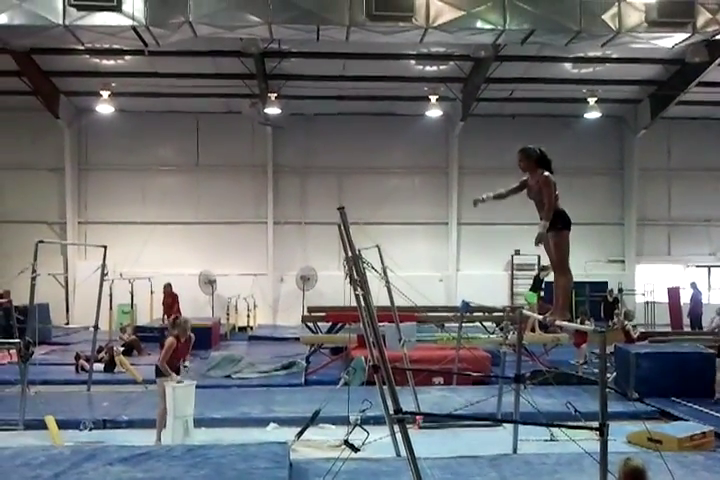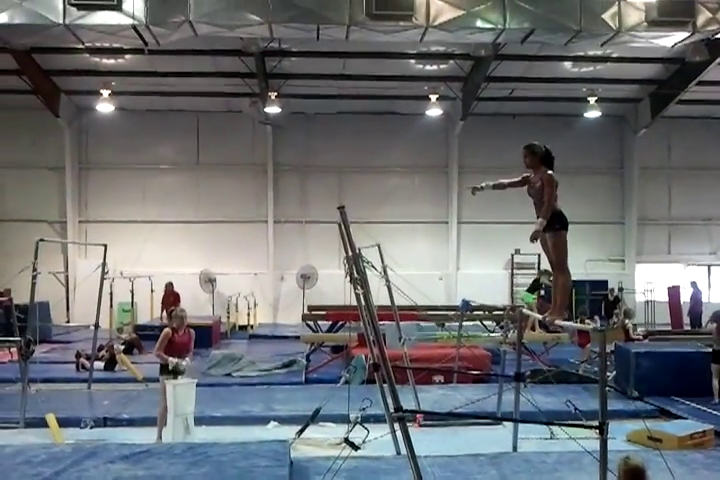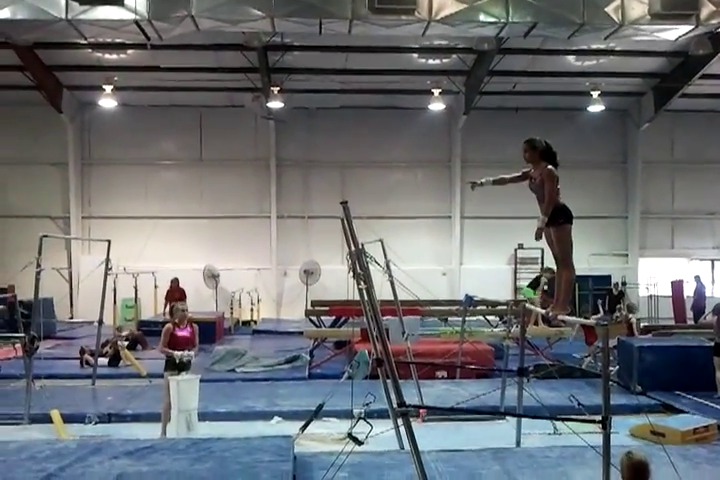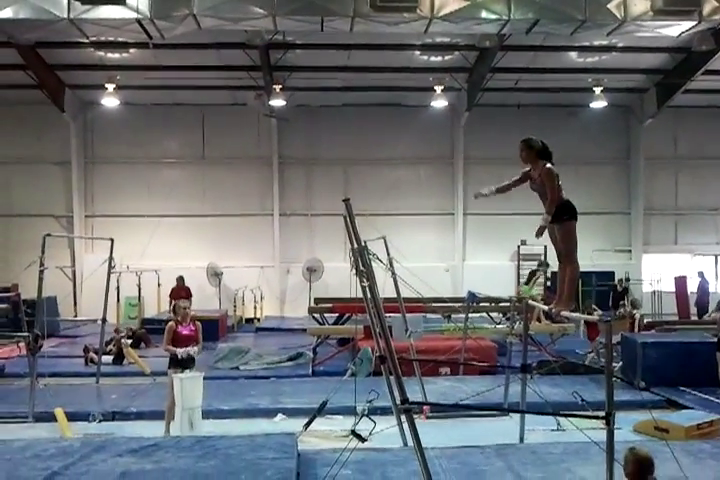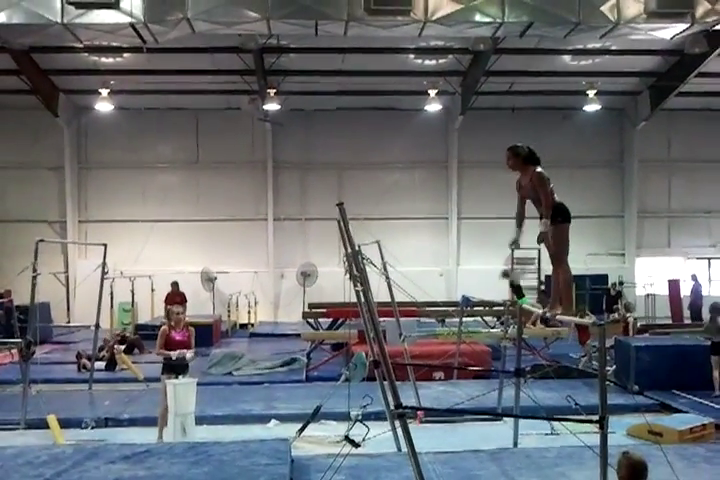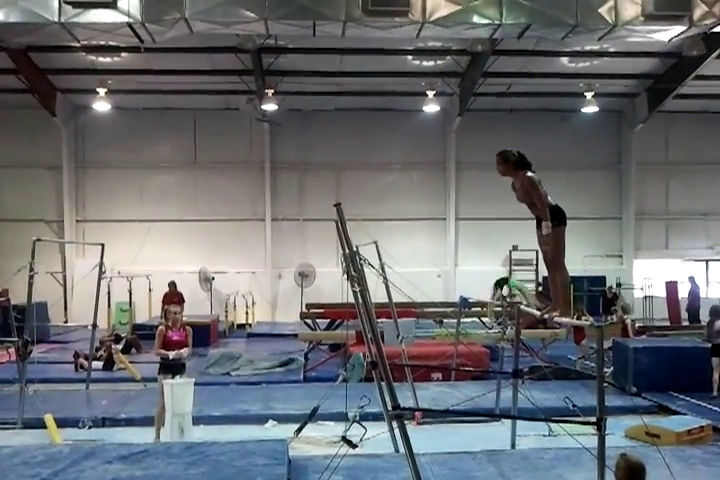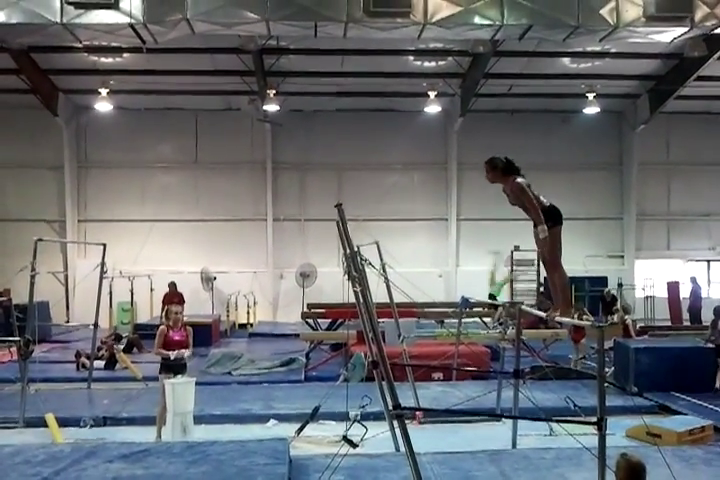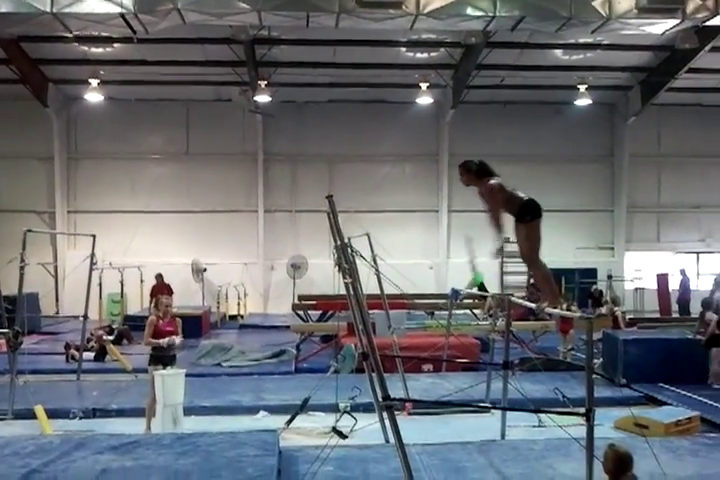
dt=0.2s
person 1, frame 1
left shoulder: (545, 178)
right shoulder: (527, 181)
left elbow: (550, 206)
right elbow: (507, 192)
left wrist: (541, 230)
right wrist: (485, 197)
left hip: (558, 221)
right hip: (548, 222)
left knee: (563, 267)
right knee: (557, 269)
left ankle: (564, 311)
right ankle: (557, 310)
person 1, frame 2
left shoulder: (548, 176)
right shoulder: (529, 178)
left elbow: (549, 204)
right elbow: (506, 183)
left wrist: (538, 227)
right wrist: (483, 187)
left hip: (555, 221)
right hip: (545, 223)
left knee: (561, 268)
right knee: (555, 268)
left ankle: (561, 310)
right ankle: (555, 309)
person 1, frame 3
left shoulder: (548, 171)
right shoulder: (530, 173)
left elbow: (550, 200)
right elbow: (507, 179)
left wrist: (540, 224)
right wrist: (483, 182)
left hip: (560, 215)
right hip: (550, 217)
left knee: (566, 262)
right knee: (560, 263)
left ankle: (564, 305)
right ankle: (557, 303)
person 1, frame 4
left shoulder: (547, 169)
right shoulder: (530, 173)
left elbow: (552, 198)
right elbow: (510, 185)
left wrist: (544, 223)
right wrist: (487, 192)
left hip: (564, 212)
right hip: (554, 214)
left knee: (570, 258)
right knee: (562, 259)
left ankle: (568, 301)
right ankle: (560, 300)
person 1, frame 5
left shoulder: (537, 174)
right shoulder: (521, 181)
left elbow: (547, 202)
right elbow: (521, 208)
left wrist: (544, 228)
right wrist: (517, 234)
left hip: (557, 215)
right hip: (548, 217)
left knee: (560, 262)
right knee: (555, 263)
left ankle: (566, 306)
right ankle: (554, 304)
person 1, frame 6
left shoulder: (528, 179)
right shoulder: (515, 183)
left elbow: (542, 204)
left wrist: (547, 231)
right wrist: (542, 229)
left hip: (554, 216)
right hip: (543, 219)
left knee: (557, 264)
right knee: (550, 265)
left ankle: (566, 309)
right ankle: (555, 305)
person 1, frame 7
left shoulder: (517, 184)
right shoulder: (506, 187)
left elbow: (534, 208)
left wrist: (543, 233)
right wrist: (540, 229)
left hip: (549, 216)
right hip: (540, 219)
left knee: (554, 264)
right knee: (548, 265)
left ankle: (566, 308)
right ankle: (559, 306)
person 1, frame 8
left shoulder: (490, 186)
right shoulder: (482, 189)
left elbow: (497, 214)
right elbow: (493, 213)
left wrist: (500, 240)
right wrist: (500, 238)
left hip: (528, 210)
right hip: (521, 213)
left knee: (532, 258)
right knee: (527, 259)
left ankle: (555, 298)
right ankle: (550, 298)
person 2, frame 1
left shoulder: (191, 338)
right shoulder: (172, 340)
right elbow: (162, 362)
left wrist: (185, 364)
right wrist: (172, 376)
left hip: (176, 369)
right hip: (162, 371)
right knee: (164, 405)
right ankle: (158, 438)
person 2, frame 2
left shoulder: (191, 333)
right shoulder: (168, 332)
right elbow: (157, 352)
left wrist: (187, 360)
right wrist: (170, 360)
left hip: (180, 368)
right hip: (166, 368)
right knee: (165, 403)
right ankle: (159, 436)
person 2, frame 3
left shoulder: (193, 327)
right shoulder: (169, 327)
left elbow: (196, 346)
right elbow: (162, 348)
left wrist: (192, 353)
right wrist: (175, 354)
left hip: (186, 364)
right hip: (171, 364)
right knee: (169, 399)
right ankle: (163, 432)
person 2, frame 4
left shoulder: (196, 325)
right shoulder: (172, 325)
left elbow: (200, 344)
right elbow: (165, 346)
left wrist: (195, 350)
right wrist: (178, 351)
left hip: (190, 361)
right hip: (175, 362)
right knee: (173, 396)
right ankle: (167, 429)
person 2, frame 5
left shoulder: (190, 330)
right shoulder: (165, 329)
left elbow: (192, 348)
right elbow: (158, 350)
left wrist: (190, 354)
right wrist: (173, 353)
left hip: (184, 367)
right hip: (169, 367)
right knee: (166, 402)
right ankle: (160, 436)
person 2, frame 6
left shoulder: (187, 330)
right shoulder: (162, 329)
left elbow: (189, 348)
right elbow: (157, 351)
left wrist: (185, 352)
right wrist: (171, 354)
left hip: (180, 367)
right hip: (165, 367)
right knee: (163, 402)
right ankle: (157, 435)
person 2, frame 7
left shoulder: (187, 329)
right shoulder: (163, 329)
left elbow: (190, 348)
right elbow: (157, 350)
left wrist: (186, 353)
right wrist: (172, 354)
left hip: (182, 367)
right hip: (167, 367)
right knee: (165, 402)
right ankle: (158, 435)
person 2, frame 8
left shoulder: (176, 321)
right shoulder: (153, 319)
left elbow: (179, 338)
right elbow: (146, 340)
left wrist: (177, 341)
right wrist: (164, 341)
left hip: (171, 358)
right hip: (156, 358)
right knee: (154, 393)
right ankle: (148, 426)
